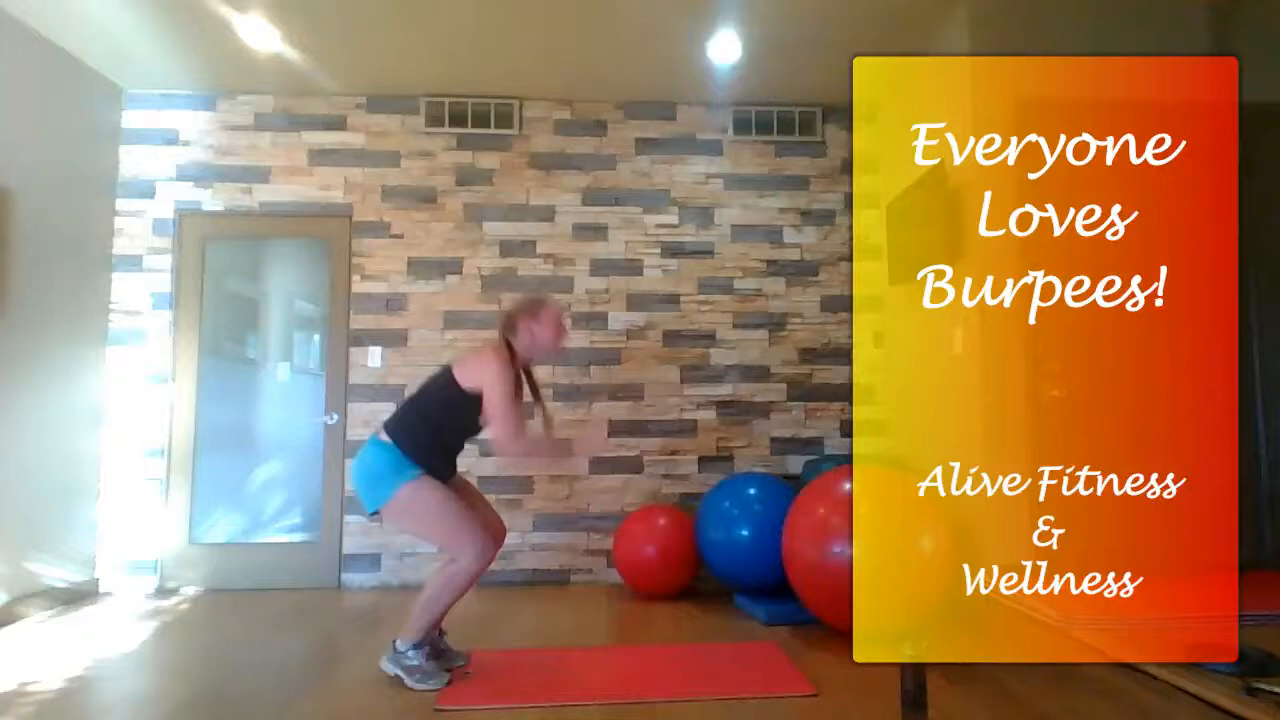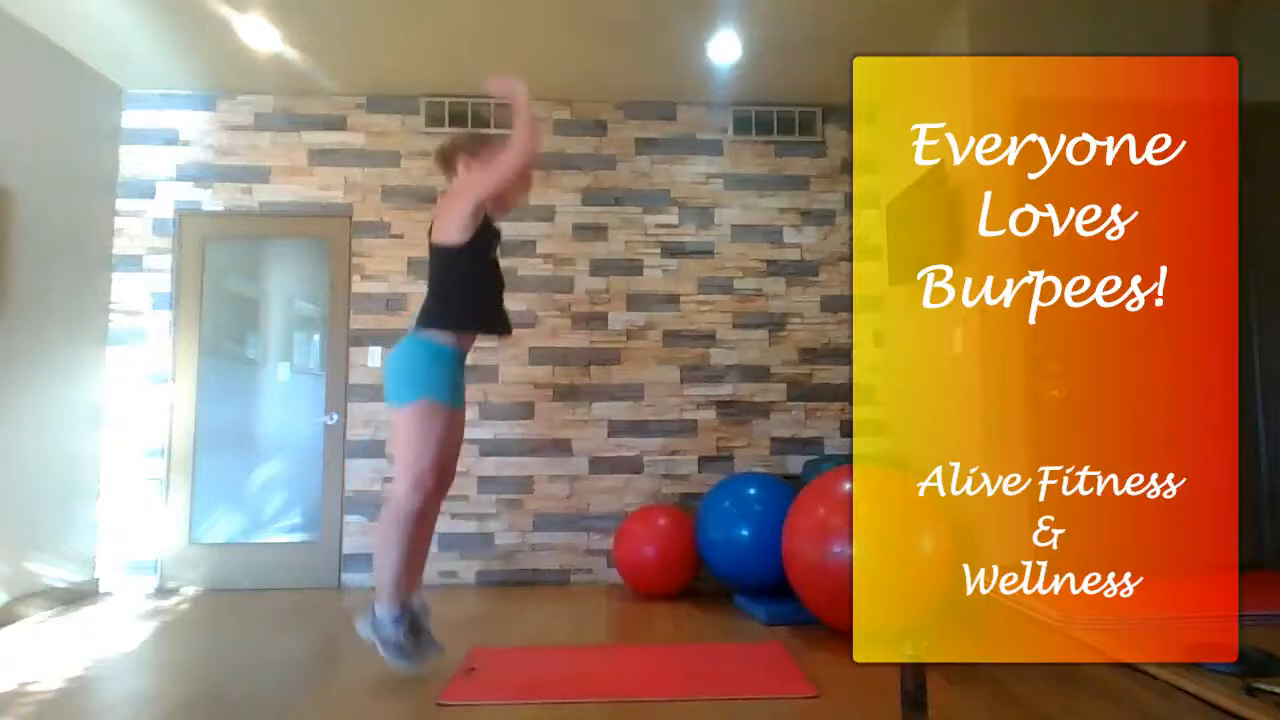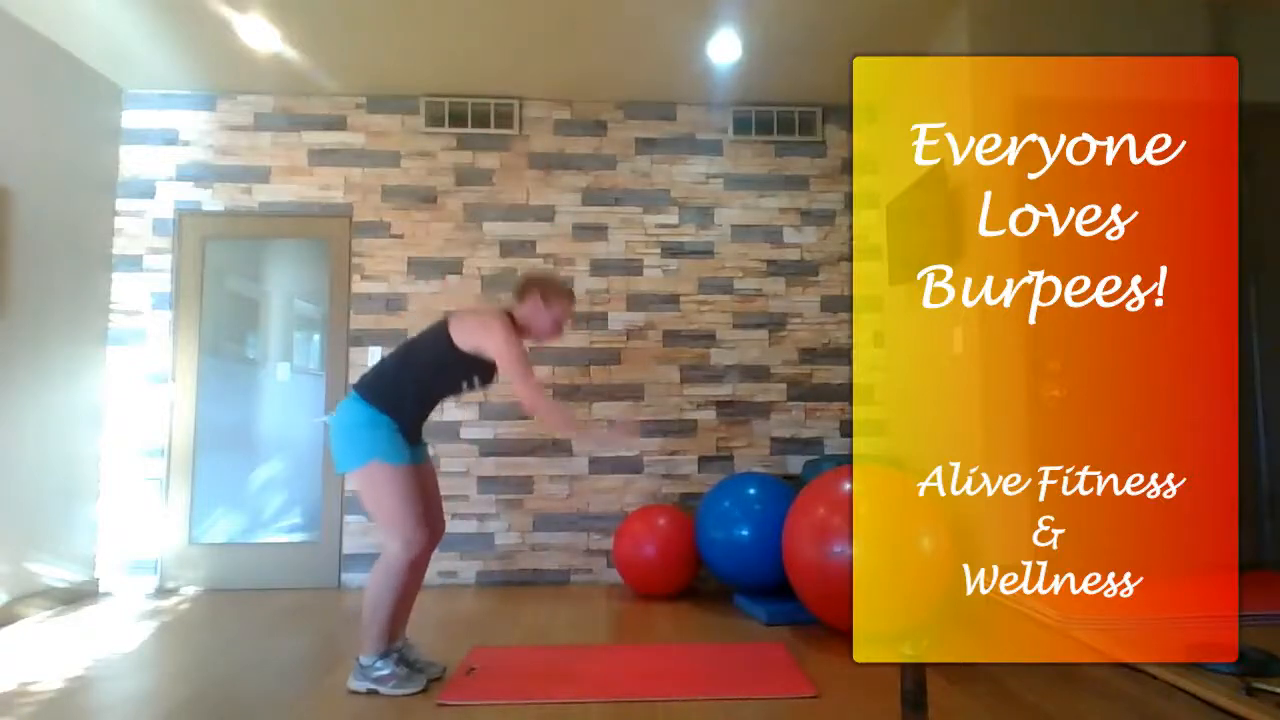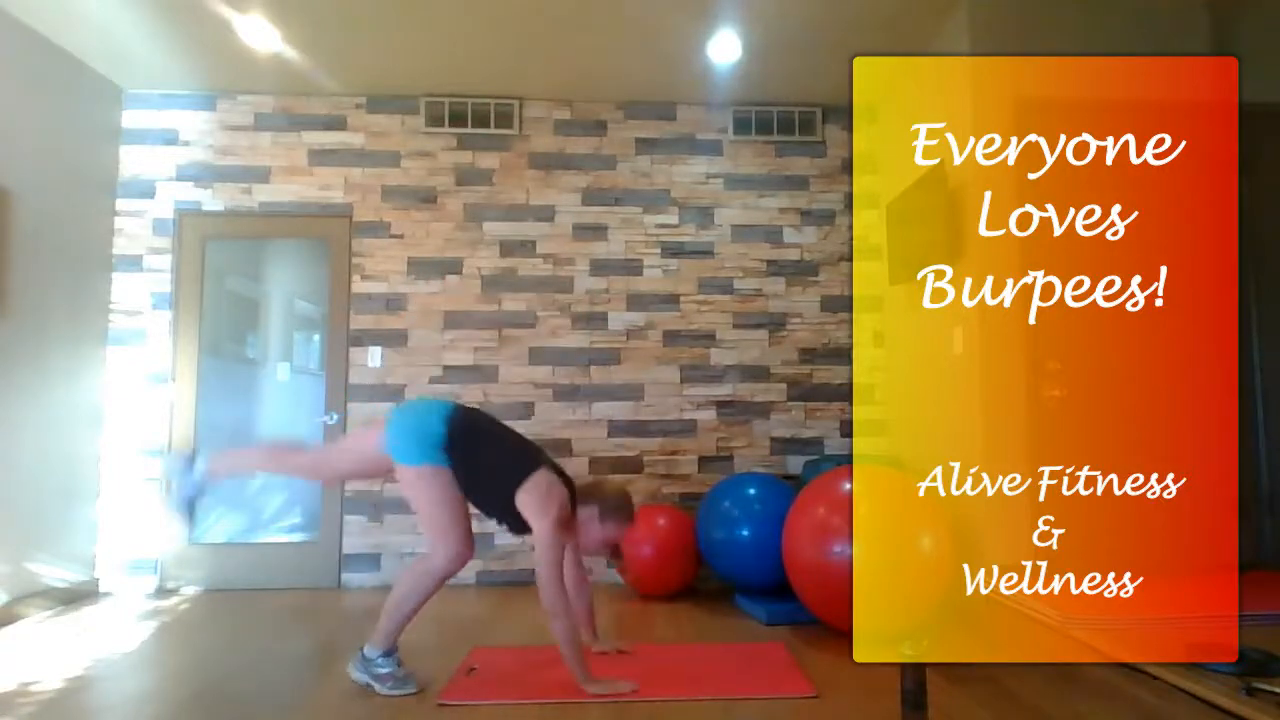
dt=0.5s
person 1, frame 1
left shoulder: (514, 369)
right shoulder: (495, 364)
left elbow: (511, 437)
right elbow: (507, 442)
left wrist: (565, 444)
right wrist: (575, 447)
left hip: (425, 465)
right hip: (388, 464)
left knee: (490, 534)
right knee: (475, 551)
left ankle: (428, 636)
right ankle: (406, 651)
person 1, frame 2
left shoulder: (473, 210)
right shoulder: (461, 203)
left elbow: (520, 179)
right elbow: (522, 153)
left wrist: (516, 104)
right wrist: (520, 98)
left hip: (441, 359)
right hip: (426, 357)
left knee: (434, 488)
right knee: (414, 489)
left ankle: (406, 604)
right ankle: (384, 611)
person 1, frame 3
left shoulder: (503, 335)
right shoulder: (494, 329)
left elbow: (541, 405)
right elbow: (537, 405)
left wrist: (586, 428)
right wrist: (598, 433)
left hip: (394, 421)
right hip: (368, 422)
left knee: (424, 535)
right knee: (405, 544)
left ankle: (391, 643)
right ankle: (370, 663)
person 1, frame 4
left shoulder: (566, 504)
right shoulder: (551, 513)
left elbow: (575, 574)
right elbow: (554, 602)
left wrist: (593, 639)
right wrist: (586, 678)
left hip: (426, 423)
right hip: (429, 433)
left knee: (311, 463)
right knee: (452, 552)
left ankle: (200, 469)
right ankle: (375, 657)
